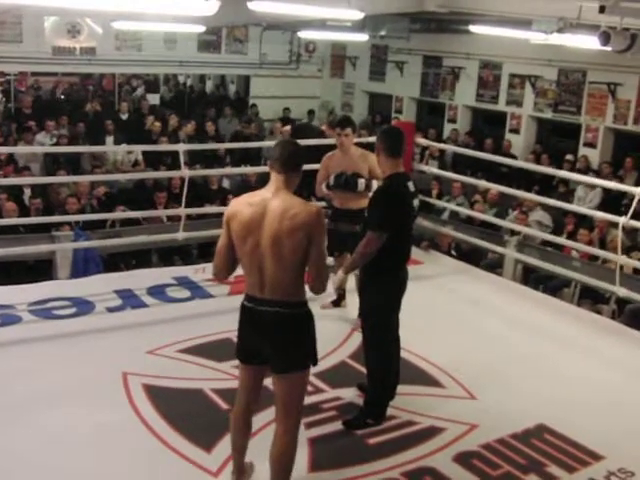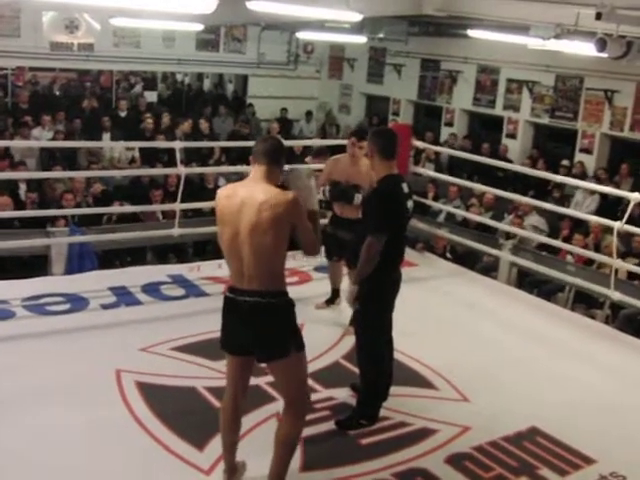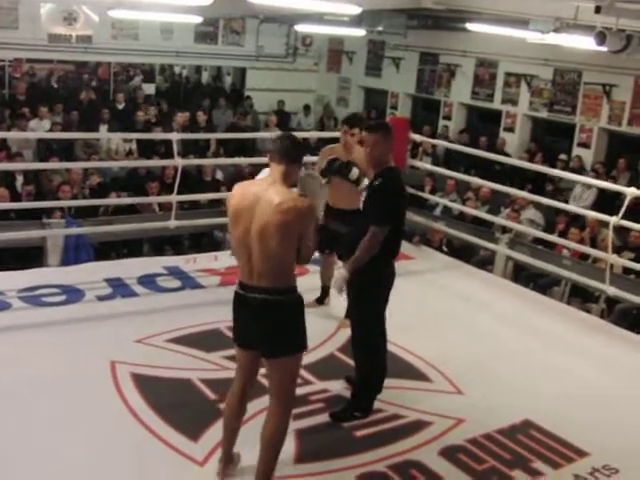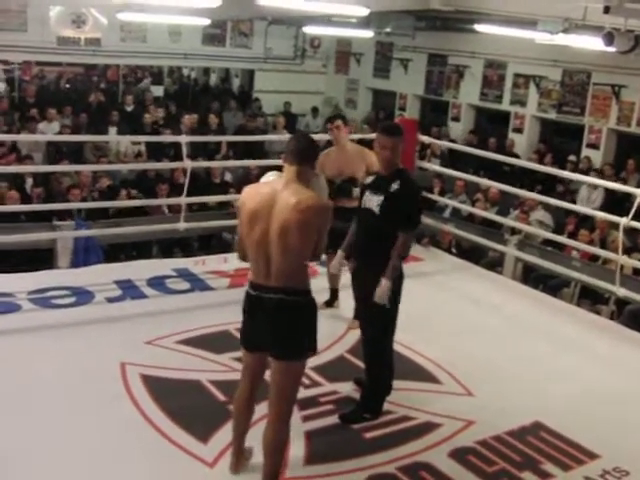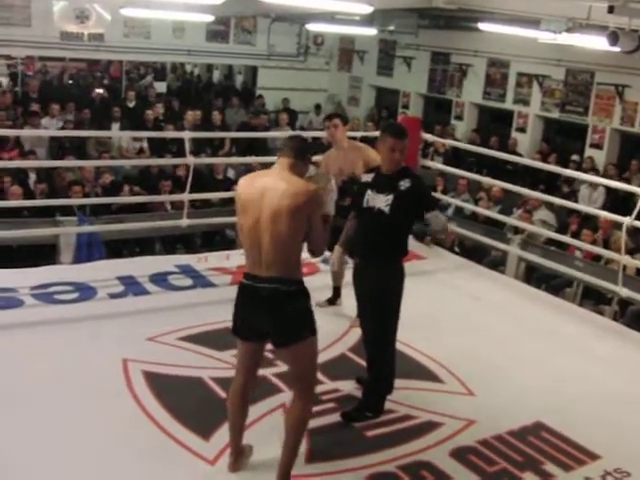
dt=0.4s
person 1, frame 1
left shoulder: (236, 208)
right shoulder: (310, 214)
left elbow: (220, 272)
right elbow: (317, 286)
right wrist: (316, 256)
left hip: (251, 313)
right hip: (290, 319)
left knee: (245, 398)
right knee: (288, 419)
person 1, frame 2
left shoulder: (223, 195)
right shoulder: (287, 200)
right elbow: (312, 248)
right wrist: (309, 205)
left hip: (234, 303)
right hip: (271, 308)
left knee: (234, 393)
right knee: (296, 403)
person 1, frame 3
left shoulder: (238, 191)
right shoulder: (299, 205)
right elbow: (303, 257)
left hip: (244, 298)
right hip: (280, 304)
left knee: (242, 382)
right knee: (281, 401)
person 1, frame 4
left shoulder: (248, 194)
right shoulder: (317, 205)
left elbow: (243, 254)
right elbow: (313, 255)
left hip: (255, 299)
right hip: (293, 306)
left knee: (249, 381)
right knee: (280, 407)
person 1, frame 5
left shoulder: (245, 184)
right shoulder: (308, 191)
right elbow: (317, 249)
left hip: (249, 289)
right hip: (286, 295)
left knee: (243, 377)
right knee: (304, 387)
person 2, frame 1
left shoulder: (387, 192)
right shoulder: (408, 185)
left elbow: (372, 243)
left wrist: (344, 271)
left hip: (380, 277)
right hip: (396, 271)
left knee: (376, 340)
right knee: (388, 334)
left ankle: (374, 409)
right ankle: (386, 387)
person 2, frame 2
left shoulder: (380, 194)
right shoulder: (402, 186)
left elbow: (373, 246)
left wrist: (355, 283)
left hip: (375, 279)
right hip: (390, 273)
left knee: (369, 341)
right knee: (381, 335)
left ankle: (367, 409)
right ankle: (379, 388)
person 2, frame 3
left shoulder: (387, 185)
right shoulder: (384, 179)
left elbow: (376, 235)
left wrist: (347, 268)
right wrist: (352, 264)
left hip: (372, 270)
right hip: (375, 268)
left knee: (364, 333)
right knee: (372, 328)
left ankle: (362, 400)
right ankle: (373, 379)
person 2, frame 4
left shoulder: (406, 188)
right shoulder: (372, 179)
left elbow: (405, 240)
left wrist: (388, 280)
right wrist: (343, 252)
left hip: (382, 274)
right hip: (362, 267)
left knee: (377, 335)
right knee: (370, 331)
left ankle: (372, 402)
right ankle: (379, 381)
person 2, frame 5
left shoulder: (412, 185)
right shoulder: (368, 177)
left elbow: (437, 224)
left wrist: (439, 224)
right wrist: (341, 246)
left hip: (388, 268)
right hip: (362, 263)
left knee: (381, 333)
right knee: (369, 328)
left ankle: (374, 399)
right ankle: (379, 379)
person 3, frame 1
left shoulder: (367, 157)
right shoulder: (328, 159)
right elbow: (319, 190)
left wrist: (364, 185)
right wrist: (332, 185)
left hip: (360, 216)
right hip: (337, 214)
right knee: (339, 258)
right ankle: (340, 297)
person 3, frame 2
left shoulder: (371, 170)
right shoulder: (334, 162)
right elbow: (320, 188)
left wrist: (358, 198)
right wrist: (329, 192)
left hip: (358, 224)
right hip: (336, 219)
left knee: (355, 270)
right knee: (333, 260)
right ankle: (334, 296)
person 3, frame 3
left shoulder: (366, 158)
right shoulder: (328, 152)
left wrist: (354, 175)
right wrist: (325, 169)
left hip: (353, 216)
right hip: (330, 211)
right knee: (326, 256)
left ankle: (352, 310)
right ankle: (324, 295)
person 3, frame 4
left shoulder: (364, 155)
right shoulder: (325, 157)
left wrist: (355, 190)
right wrist: (329, 189)
left hip: (356, 214)
right hip: (333, 212)
right knee: (332, 256)
right ankle: (333, 297)
person 3, frame 5
left shoulder: (362, 151)
right shoulder: (327, 158)
left wrist: (360, 186)
right wrist: (333, 191)
right hip: (338, 210)
right knee: (336, 254)
right ankle: (336, 295)
